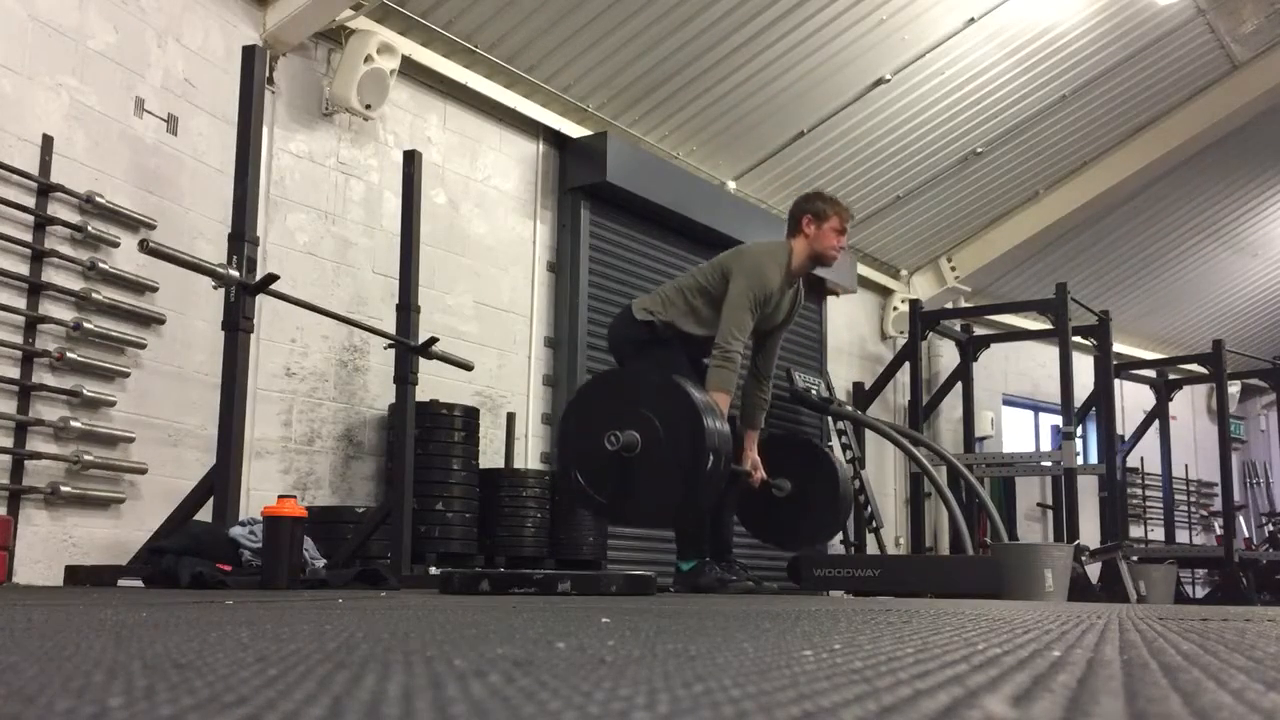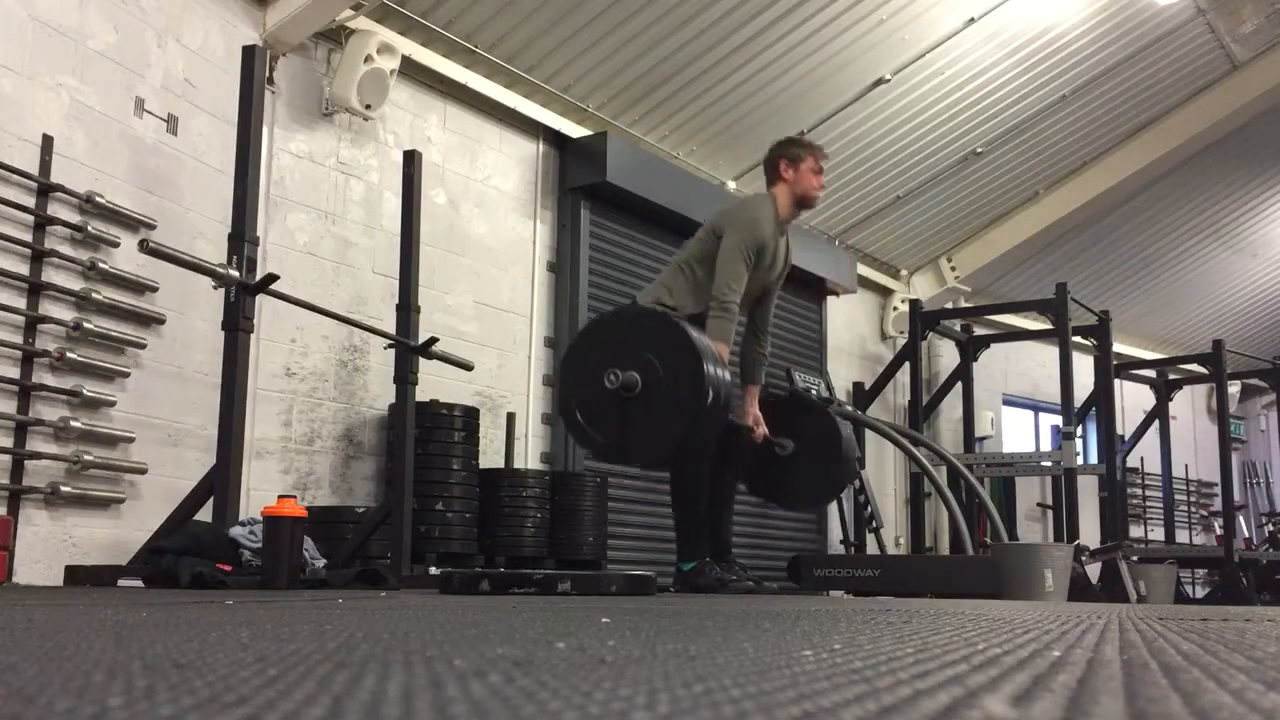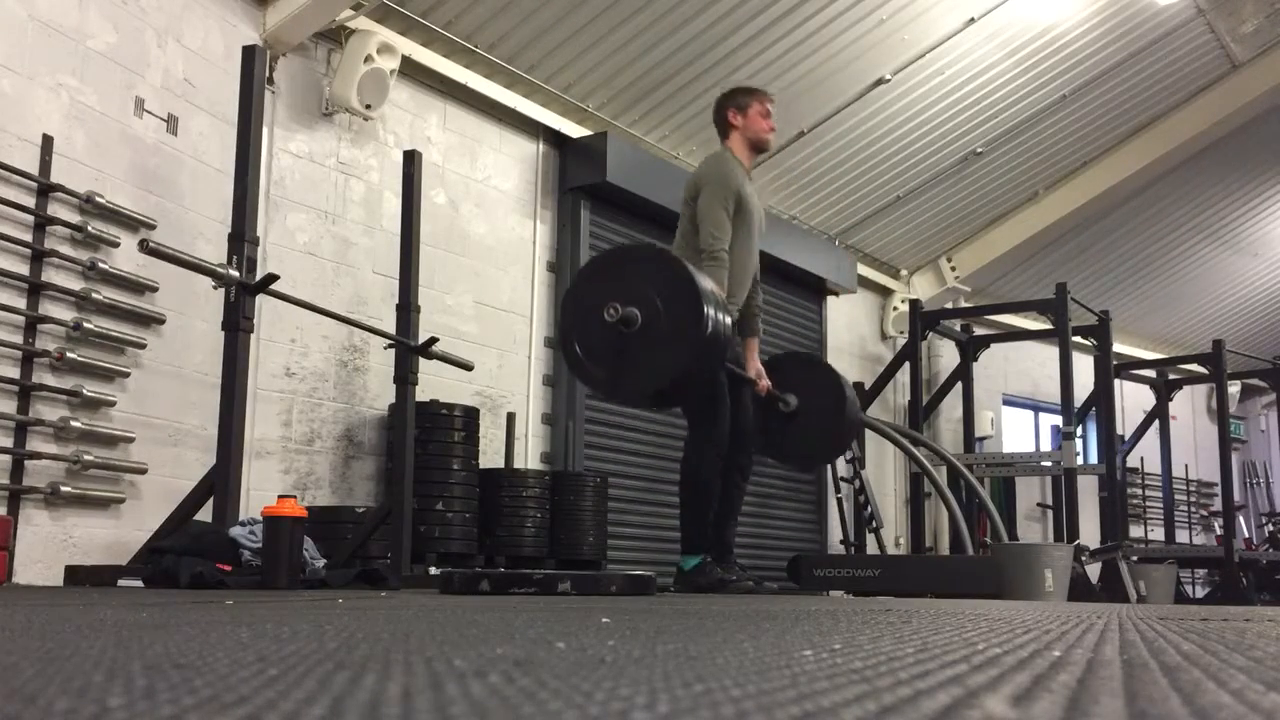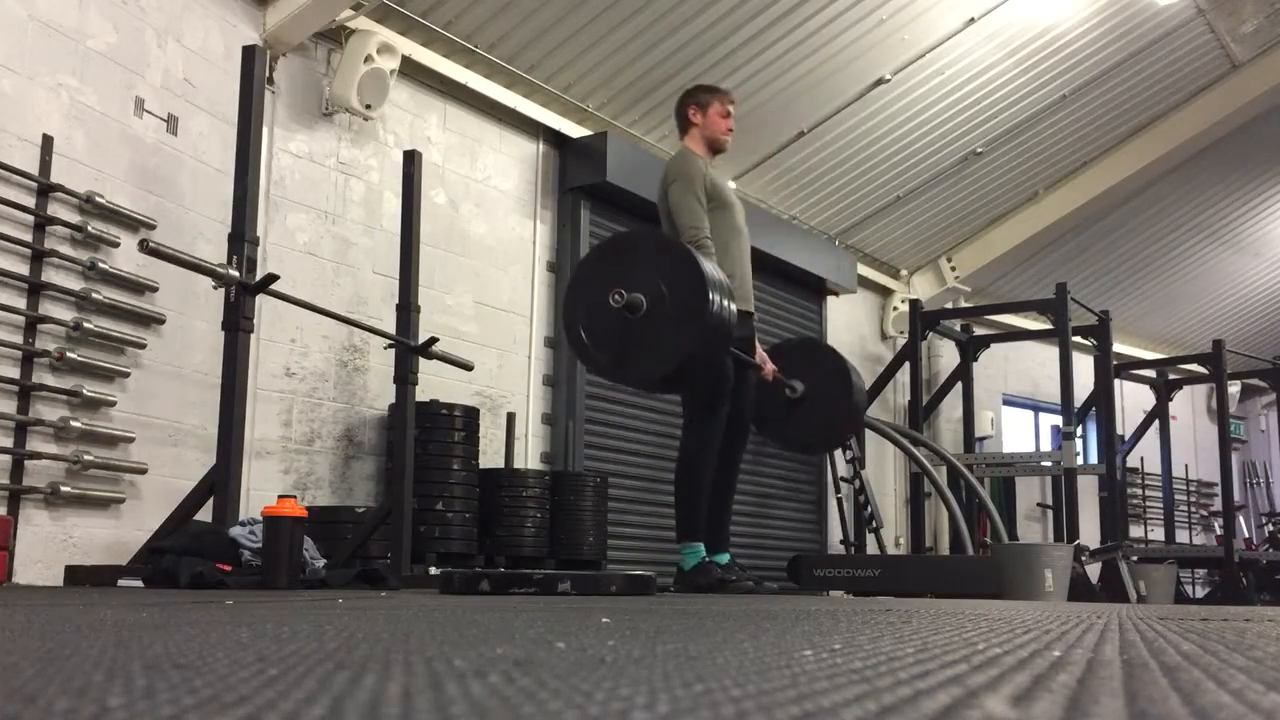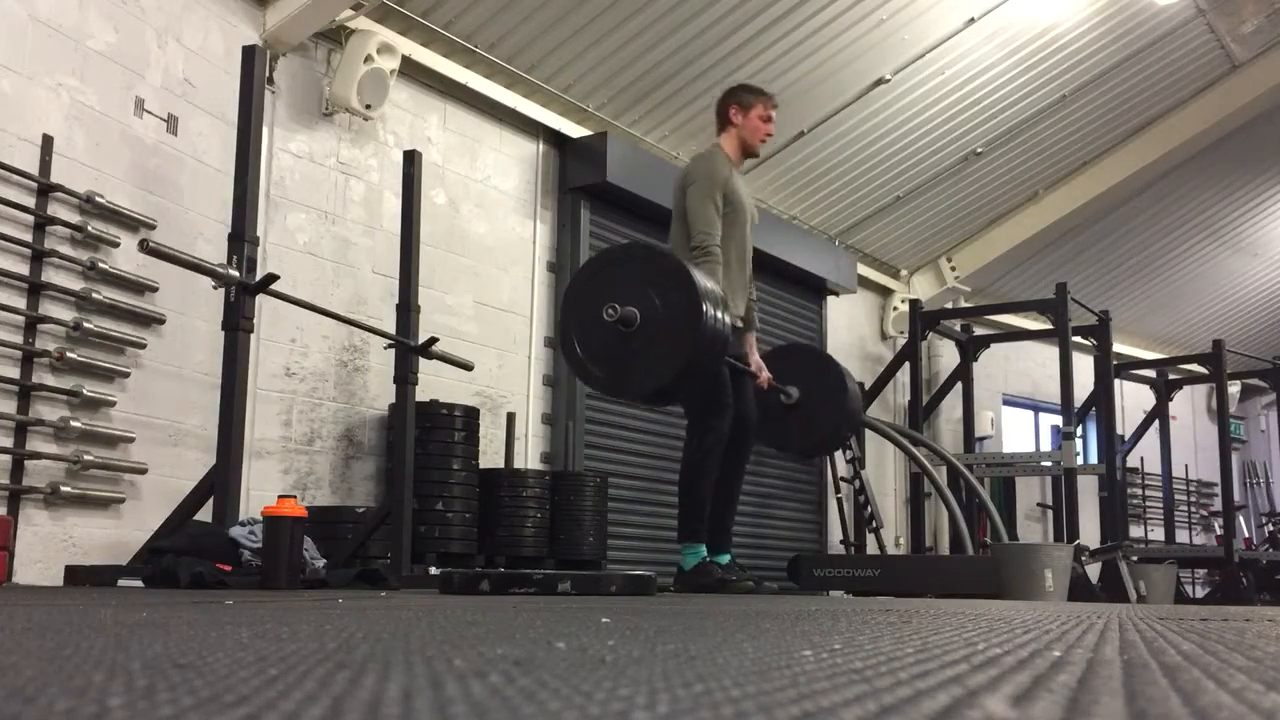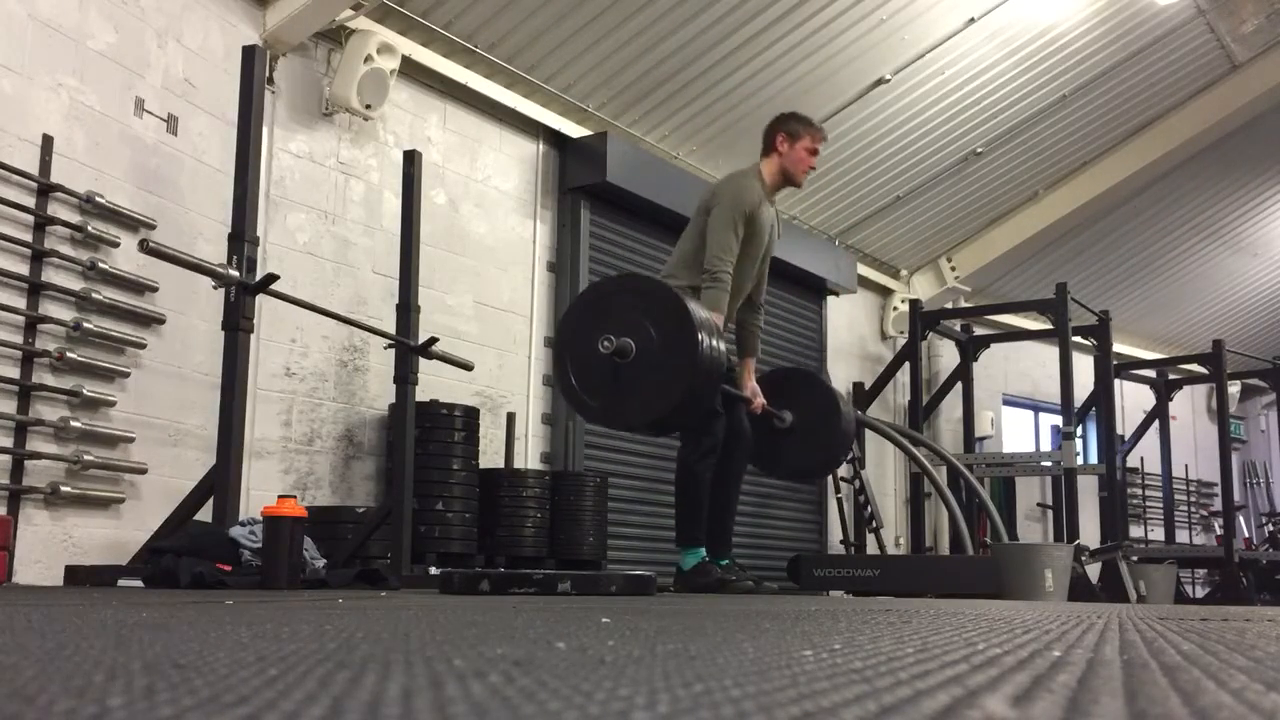
dt=0.3s
person 1, frame 1
left shoulder: (793, 293)
right shoulder: (760, 265)
left elbow: (761, 375)
right elbow: (728, 351)
left wrist: (750, 447)
left hip: (678, 342)
right hip: (644, 332)
left ankle: (721, 560)
right ankle: (693, 566)
person 1, frame 2
left shoulder: (782, 245)
right shoulder: (750, 218)
left elbow: (759, 330)
right elbow: (724, 305)
left wrist: (751, 404)
left knee: (730, 440)
right knee: (697, 434)
left ankle: (720, 559)
right ankle: (693, 565)
person 1, frame 3
left shoulder: (747, 188)
right shoulder: (720, 171)
left elbow: (749, 281)
right elbow: (713, 255)
left wrist: (752, 357)
left knee: (739, 440)
right knee: (711, 433)
left ankle: (720, 558)
right ankle: (694, 562)
person 1, frame 4
left shoulder: (713, 180)
right shoulder: (685, 167)
right elbow: (697, 243)
left wrist: (754, 341)
left hip: (736, 321)
left knee: (732, 435)
right knee: (706, 429)
left ankle: (717, 555)
right ankle: (693, 561)
person 1, frame 5
left shoulder: (736, 182)
right shoulder: (708, 168)
right elbow: (706, 251)
left wrist: (750, 347)
left hip: (727, 329)
left knee: (739, 434)
right knee: (711, 429)
left ankle: (719, 556)
right ankle: (693, 561)
person 1, frame 6
left shoulder: (769, 214)
right shoulder: (740, 191)
left elbow: (751, 304)
right elbow: (716, 274)
left wrist: (747, 376)
left knee: (737, 438)
right knee: (706, 428)
left ankle: (719, 558)
right ankle: (693, 561)
